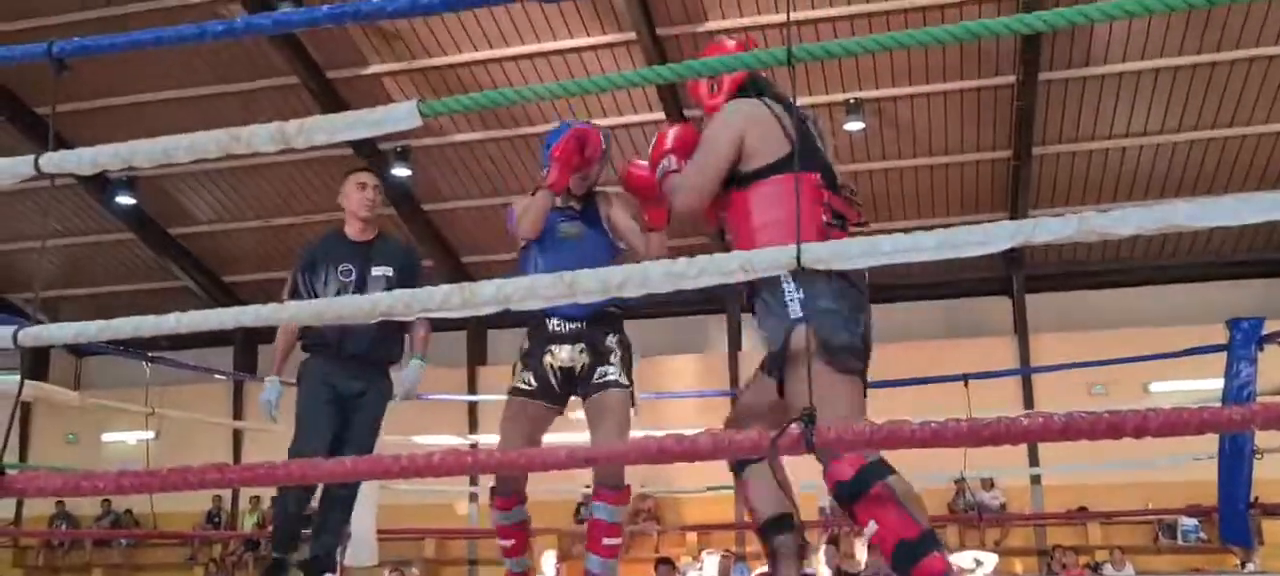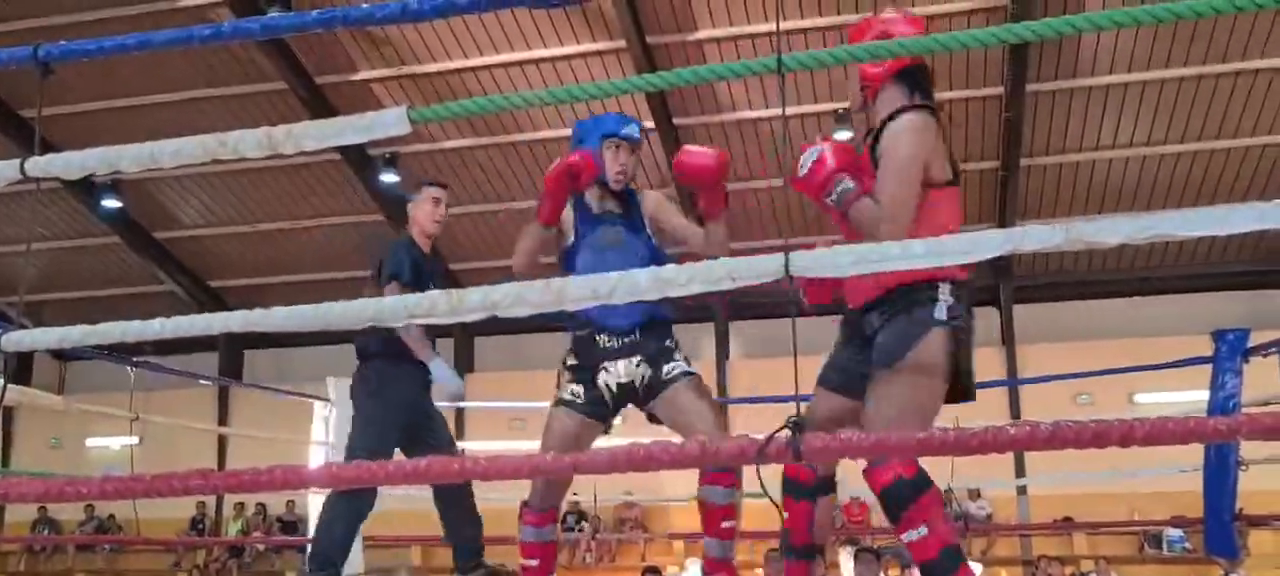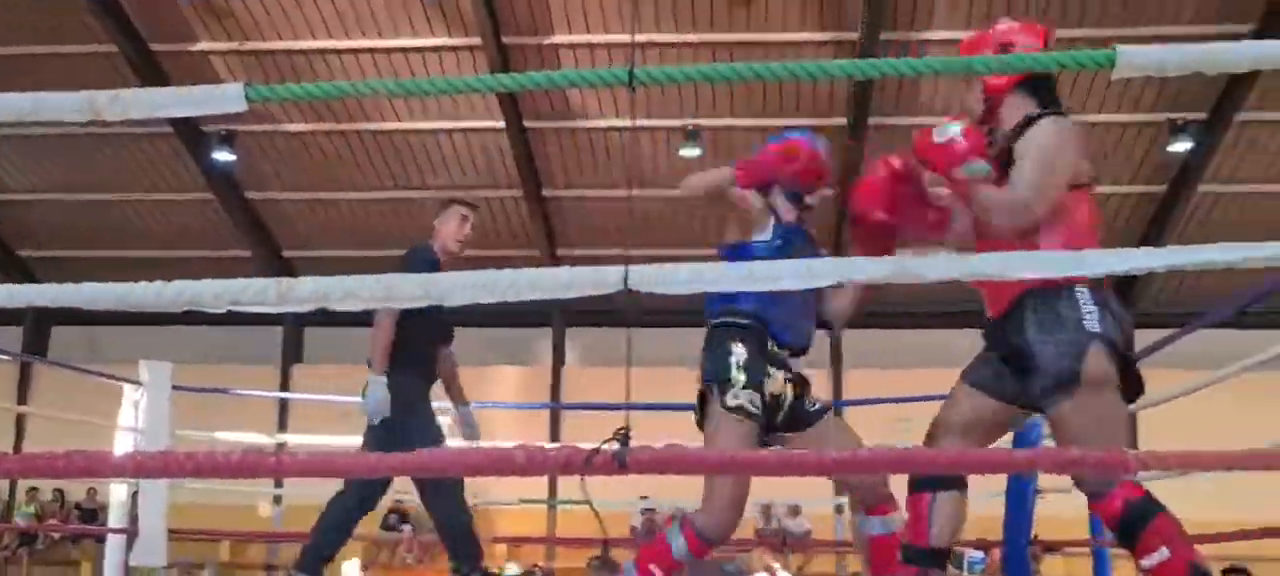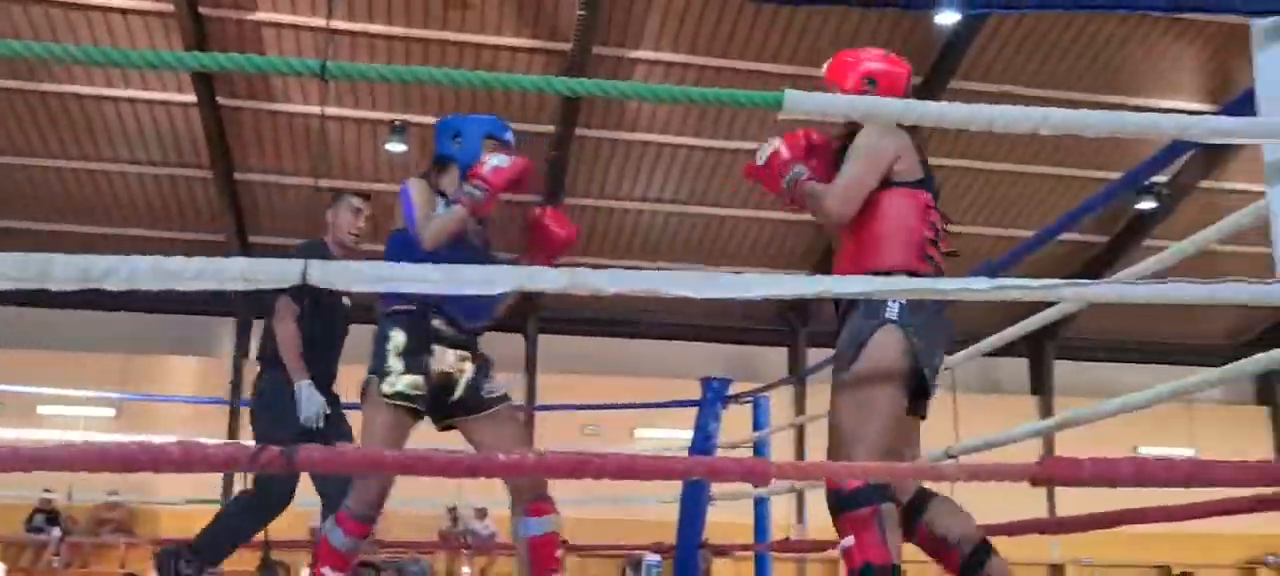
dt=0.7s
person 1, frame 1
left shoulder: (738, 113)
right shoulder: (787, 126)
left elbow: (688, 201)
left wrist: (668, 165)
left hip: (803, 291)
right hip: (830, 291)
left knee: (842, 455)
right knee: (743, 434)
person 1, frame 2
left shoulder: (912, 126)
right shoulder: (887, 133)
left elbow: (891, 229)
left wrist: (833, 185)
left hip: (921, 312)
right hip: (876, 321)
left knee: (886, 465)
right knee: (805, 459)
person 1, frame 3
left shoulder: (1052, 133)
right shoulder: (986, 148)
left elbow: (1014, 216)
right elbow: (961, 238)
left wrist: (960, 164)
right wrist: (909, 199)
left hip: (1068, 318)
right hip: (1017, 333)
left knee: (1105, 485)
right knee: (939, 452)
person 1, frame 4
left shoulder: (879, 136)
right shoulder: (876, 149)
left elbow: (835, 209)
right elbow: (848, 223)
left wrist: (788, 171)
right wrist: (804, 175)
left hip: (890, 313)
right hip: (899, 319)
left knee: (852, 476)
right knee: (897, 488)
person 2, frame 1
left shoulder: (607, 205)
right shoulder: (531, 205)
left elbow: (653, 259)
right elbow: (525, 230)
left wrist: (655, 206)
right wrist: (559, 178)
left hip: (601, 340)
right hip: (546, 340)
left knee: (610, 466)
right knee: (507, 471)
person 2, frame 2
left shoulder: (648, 202)
right shoulder: (564, 214)
left elbow: (714, 250)
right elbow: (521, 268)
left wrist: (714, 197)
right wrist: (552, 203)
left hip: (654, 349)
right hip: (591, 355)
right knee: (544, 491)
person 2, frame 3
left shoulder: (804, 237)
right shoulder: (753, 209)
left elbow: (838, 316)
right elbow: (697, 187)
right wrist: (764, 168)
left hip: (779, 373)
right hip: (739, 352)
left knee: (875, 486)
right knee: (720, 516)
person 2, frame 4
left shoulder: (475, 217)
right shoulder: (418, 190)
left elbow: (493, 307)
right elbow: (428, 236)
left wrist: (533, 260)
right wrist: (477, 194)
left hip: (463, 355)
right hip: (409, 342)
left knee: (532, 483)
right knee: (370, 489)
person 3, frame 1
left shoulder: (401, 256)
right shoulder: (318, 252)
left elbow: (417, 316)
right elbow: (292, 317)
left wrist: (416, 362)
right wrist: (274, 376)
left hip: (372, 378)
right hip: (322, 369)
right knee: (305, 458)
person 3, frame 2
left shoulder: (427, 265)
right shoulder: (402, 252)
right wrist: (436, 362)
left hip: (413, 385)
right hip: (386, 378)
left knee: (452, 477)
person 3, frame 3
right shoulder: (420, 261)
left elbow: (443, 355)
right elbow: (387, 316)
left wrist: (463, 408)
right wrist: (378, 380)
left hip: (407, 392)
right hip: (398, 388)
left knee: (365, 487)
right knee: (442, 478)
person 3, frame 4
right shoulder: (307, 259)
right elbow: (284, 318)
right wrist: (304, 384)
left hip: (318, 395)
right hip: (284, 389)
left knee: (341, 487)
right knee: (276, 487)
